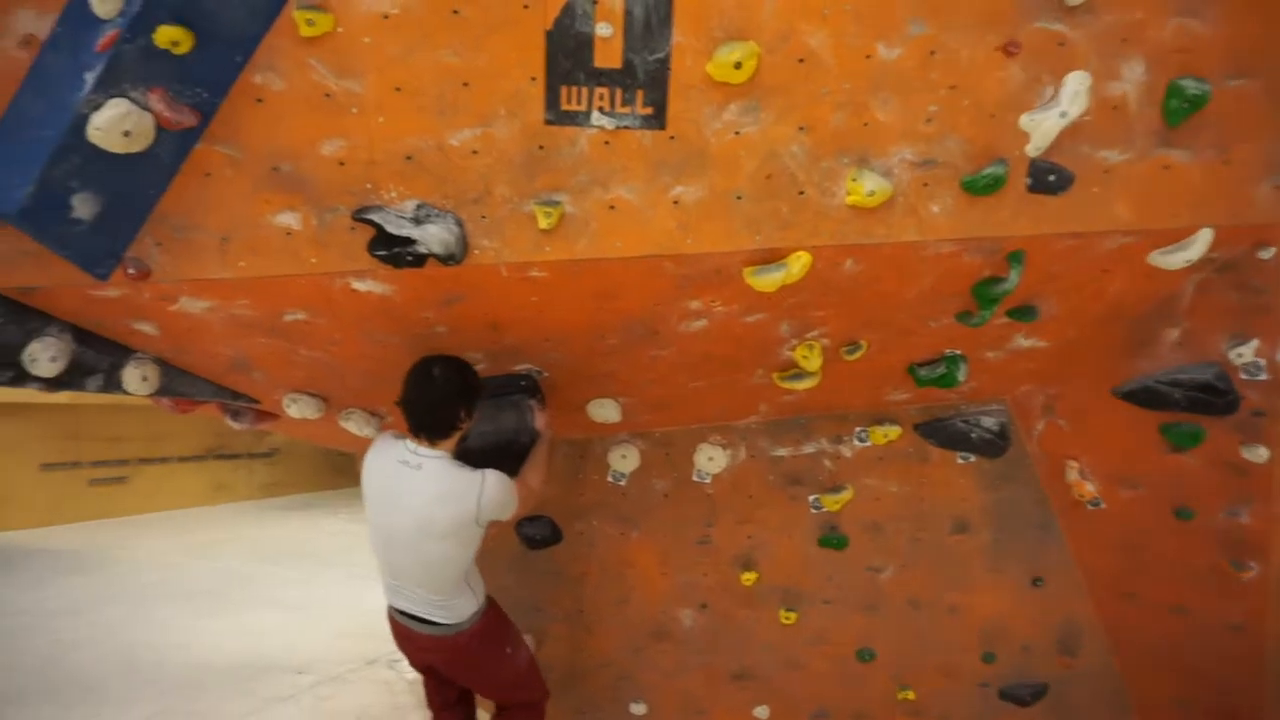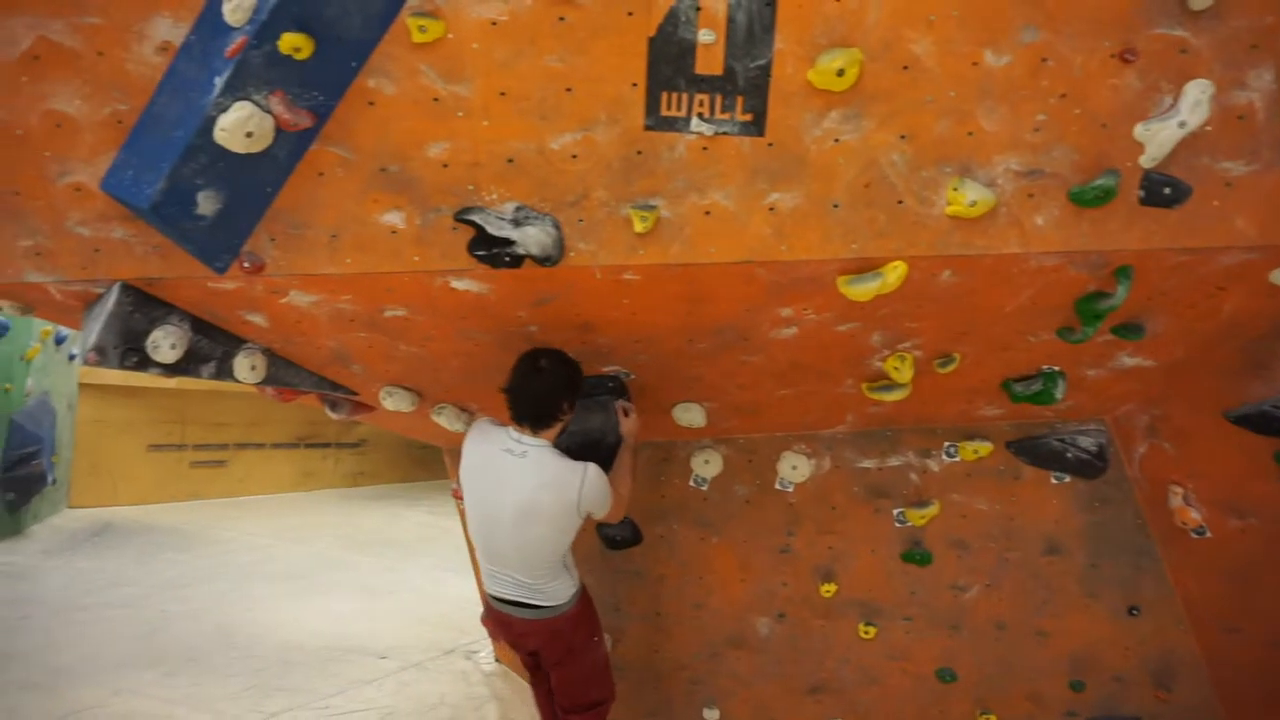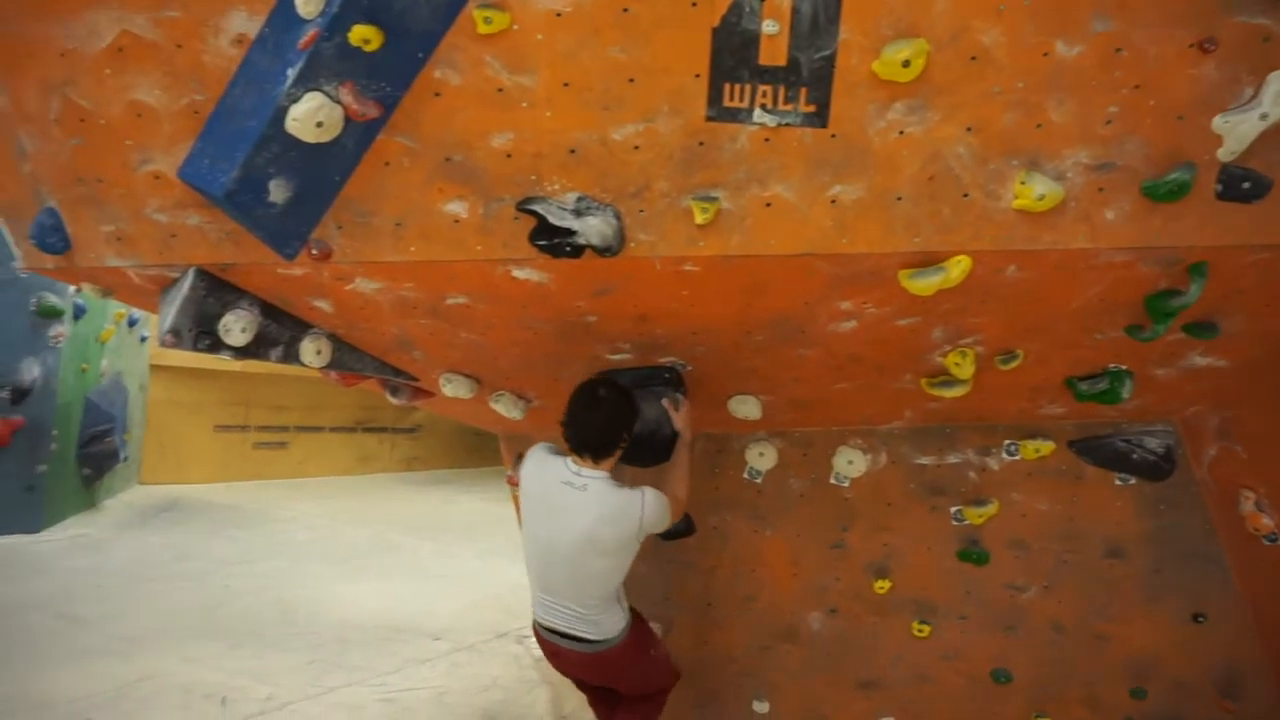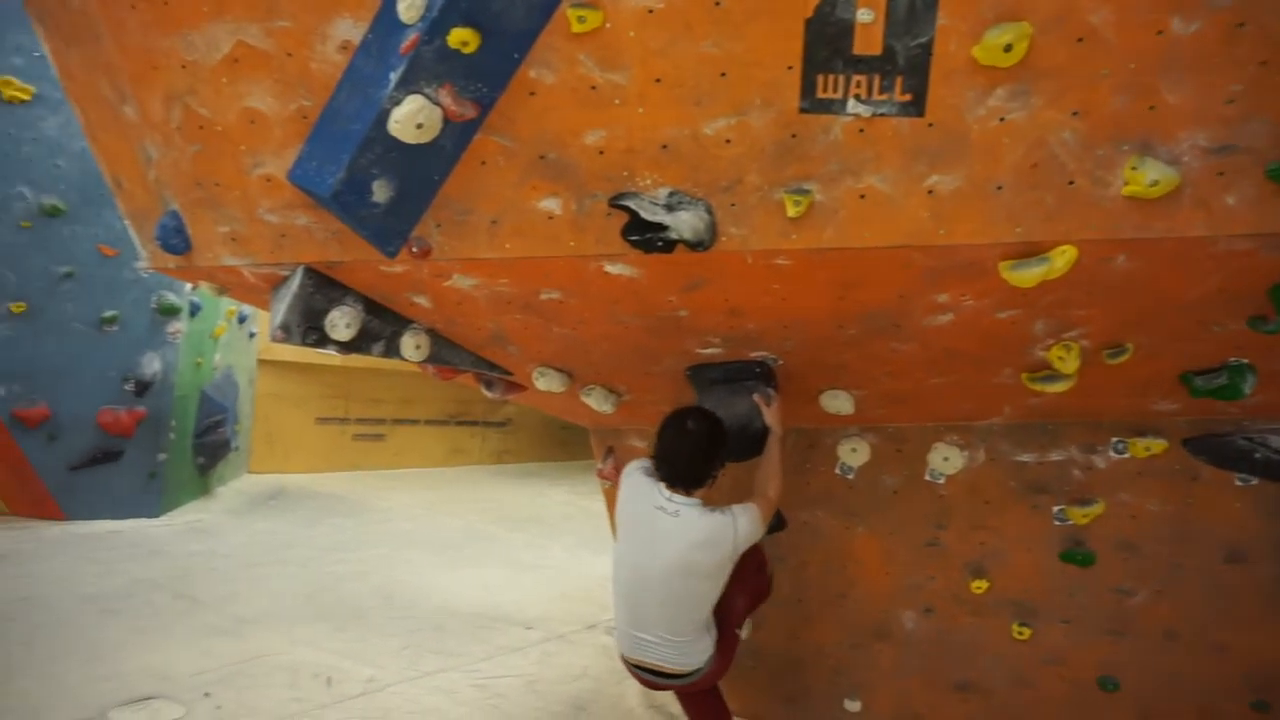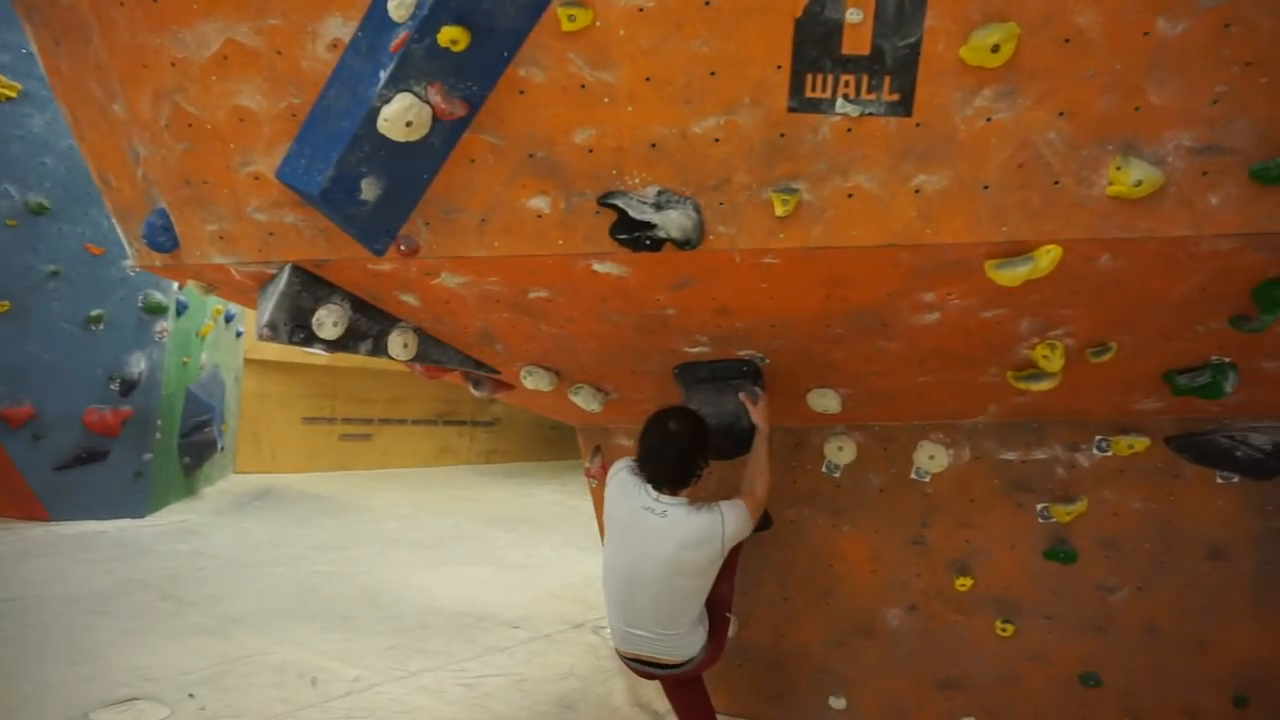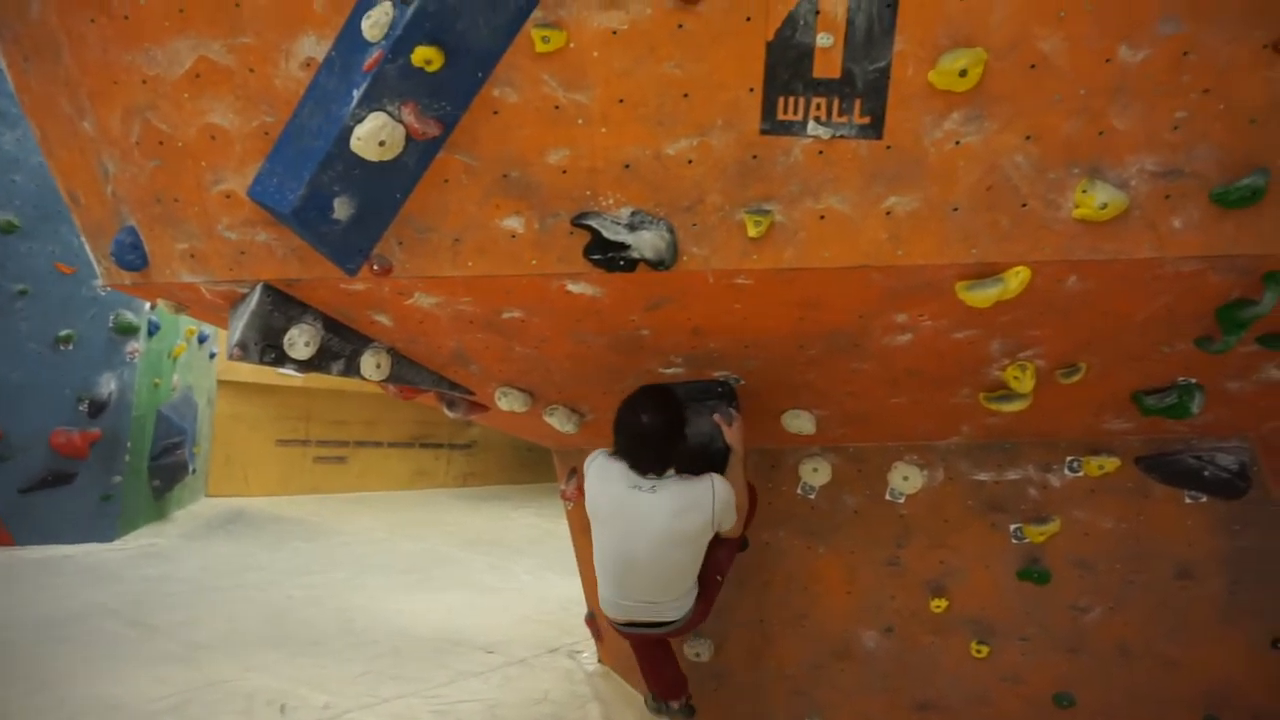
dt=0.4s
person 1, frame 1
left shoulder: (378, 452)
right shoulder: (481, 487)
right elbow: (526, 496)
right wrist: (543, 435)
left hip: (403, 623)
right hip: (462, 630)
person 1, frame 2
left shoulder: (477, 438)
right shoulder: (580, 478)
right elbow: (616, 510)
right wrist: (628, 441)
left hip: (499, 609)
right hip: (558, 615)
left knee: (545, 682)
person 1, frame 3
left shoulder: (535, 463)
right shoulder: (637, 506)
right elbow: (675, 504)
right wrist: (684, 436)
left hip: (547, 636)
right hip: (605, 644)
left knee: (599, 691)
right knee: (652, 687)
person 1, frame 4
left shoulder: (632, 482)
right shoulder: (727, 528)
left elbow: (661, 463)
right elbow: (766, 498)
right wrist: (775, 431)
left hip: (633, 661)
right hip: (693, 670)
right knee: (750, 557)
person 1, frame 5
left shoulder: (618, 481)
right shoulder: (714, 525)
left elbow: (651, 460)
right elbow: (754, 496)
right wrist: (762, 430)
left hip: (628, 654)
right hip: (687, 659)
person 1, frame 6
left shoulder: (596, 469)
right shoulder: (709, 493)
right elbow: (734, 526)
right wrist: (736, 449)
left hip: (617, 617)
right hip: (679, 618)
right knee: (748, 494)
